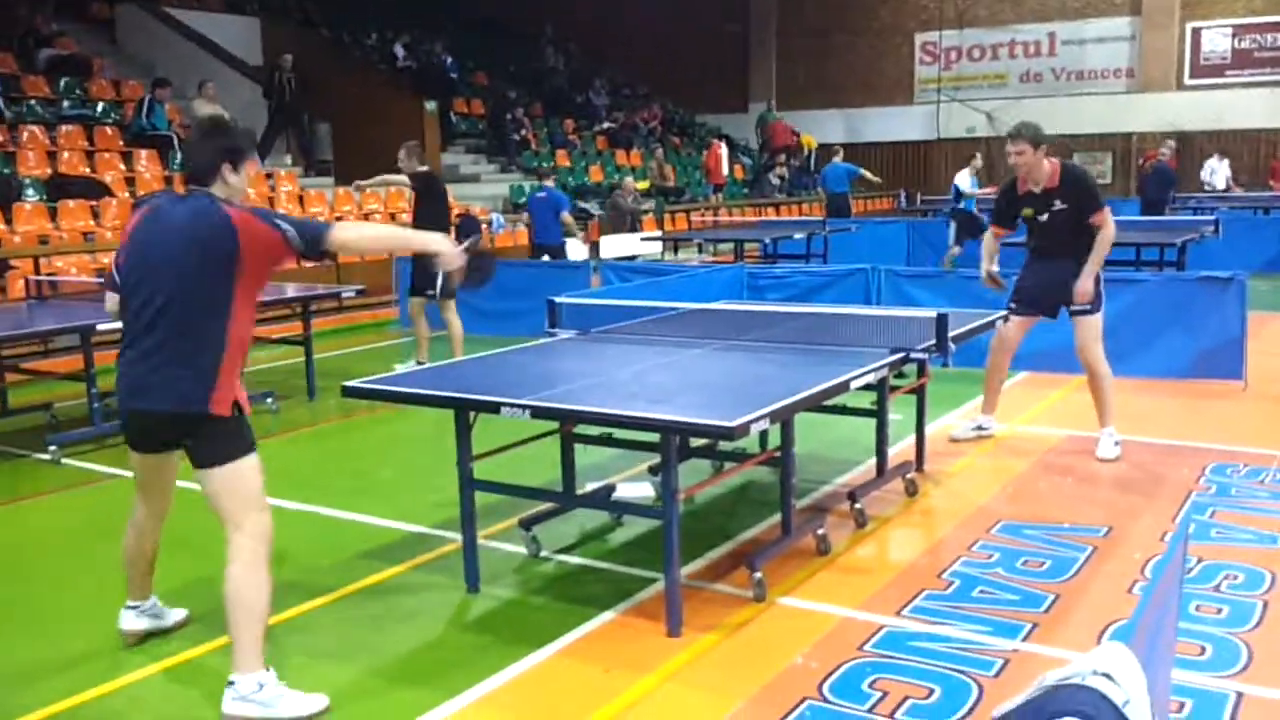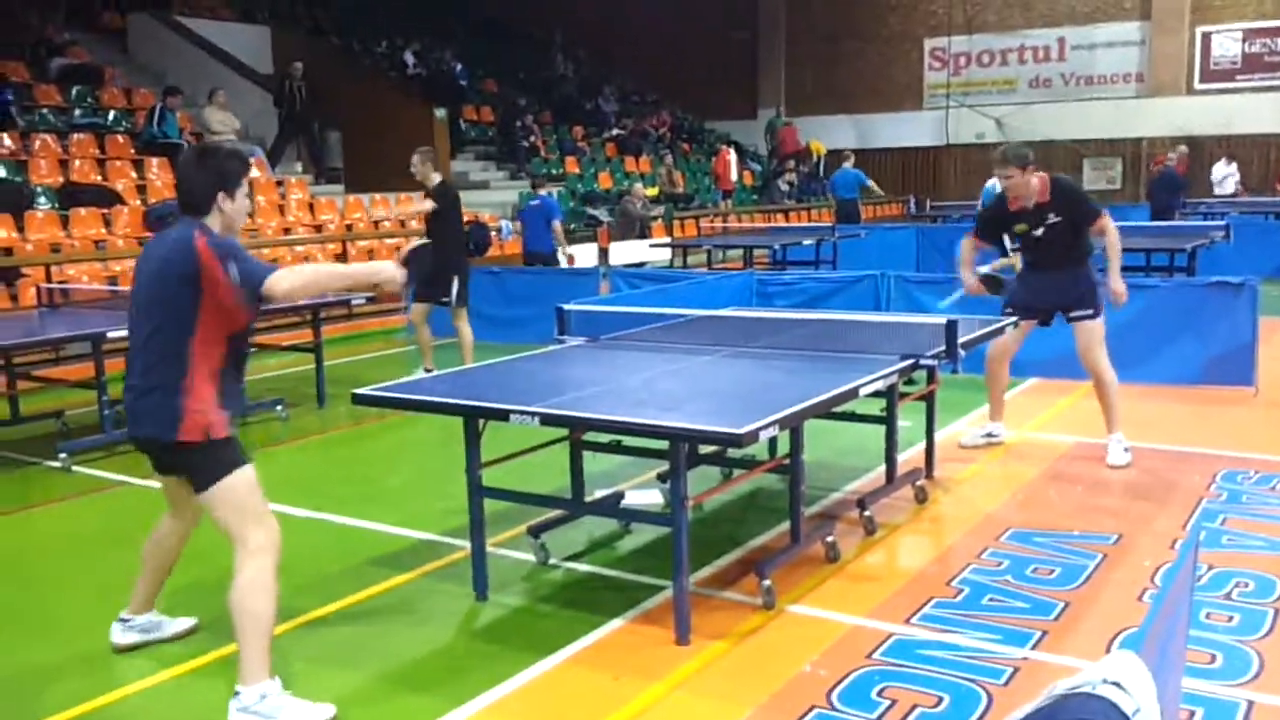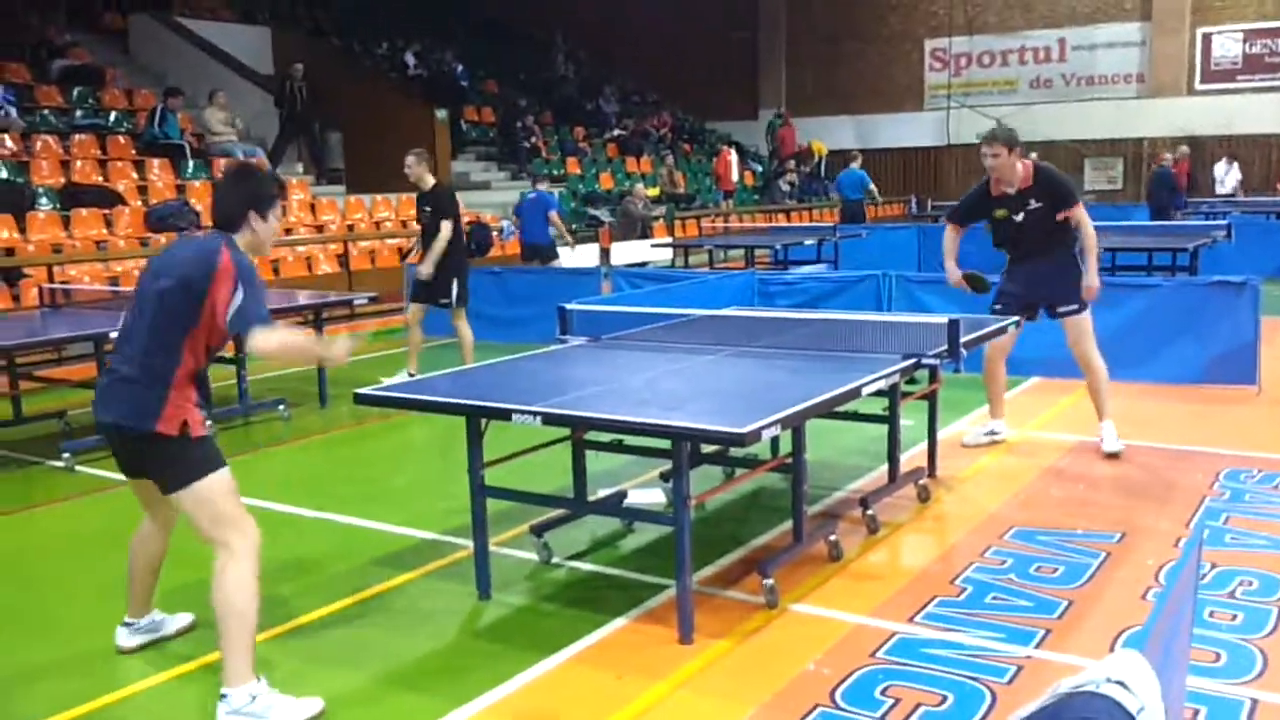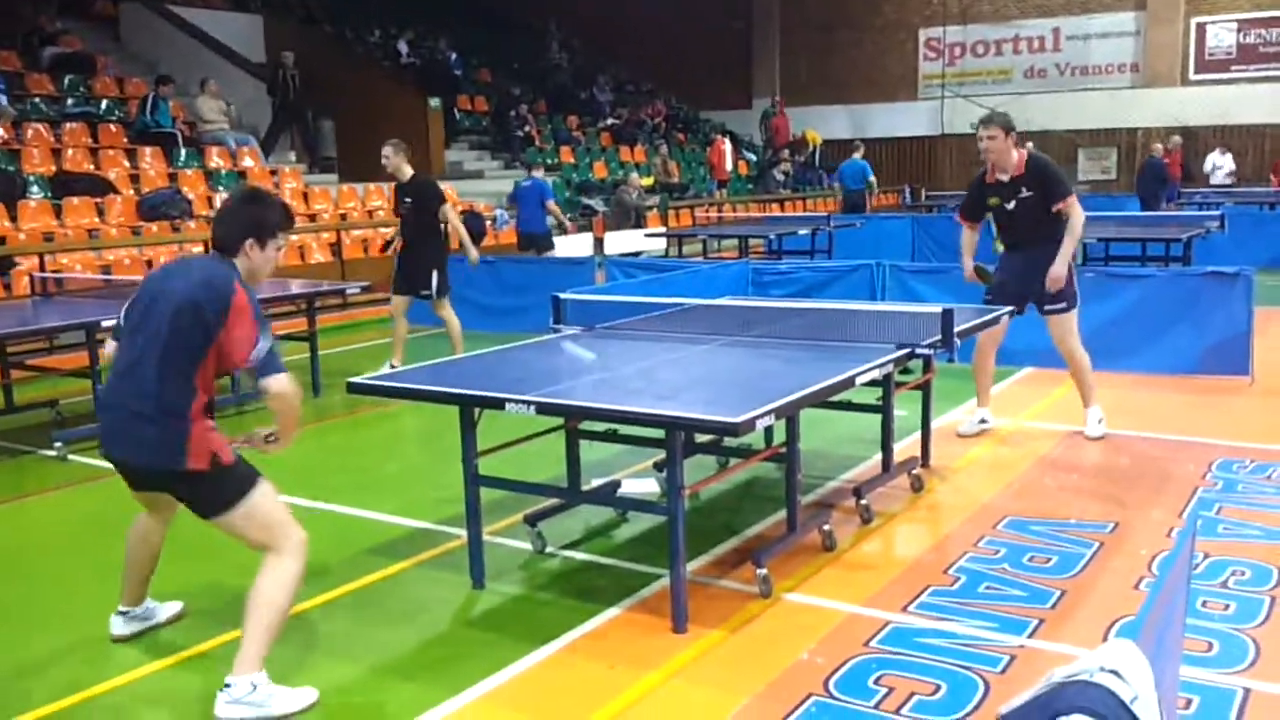
dt=0.2s
person 1, frame 1
left shoulder: (146, 215)
right shoulder: (235, 222)
left elbow: (113, 300)
right elbow: (336, 237)
right wrist: (427, 241)
left hip: (138, 390)
right hip: (204, 396)
left knee: (151, 502)
right knee: (250, 531)
left ankle: (139, 609)
person 1, frame 2
left shoulder: (165, 246)
right shoulder: (205, 247)
right elbow: (280, 284)
left wrist: (225, 312)
right wrist: (375, 272)
left hip: (149, 411)
right hip: (189, 418)
left knee: (182, 513)
right knee: (259, 540)
left ankle: (135, 619)
person 1, frame 3
left shoulder: (182, 251)
right shoulder: (228, 261)
left elbow: (148, 330)
right elbow: (265, 341)
right wrist: (324, 349)
left hip: (120, 405)
right hip: (161, 415)
left knee: (160, 512)
right knee: (239, 541)
left ankle: (138, 621)
person 1, frame 4
left shoulder: (167, 273)
right shoulder: (232, 292)
left elbow: (115, 351)
right elbow: (279, 387)
right wrist: (285, 431)
left hip: (119, 428)
right hip: (179, 444)
left knee: (158, 508)
right knee: (288, 543)
left ankle: (130, 611)
person 2, frame 1
left shoulder: (1075, 178)
right shoulder: (1011, 192)
left elbow: (1107, 228)
right elbow: (995, 233)
left wrist: (1087, 276)
right wrist: (987, 265)
left hip: (1078, 271)
right hip: (1037, 269)
left knee: (1089, 351)
right knee: (1001, 344)
left ankle: (1108, 432)
right ankle: (985, 419)
person 2, frame 2
left shoulder: (1066, 191)
right shoulder: (999, 207)
left elbow: (1107, 230)
right elbow: (970, 242)
left wrist: (1115, 277)
right wrist: (967, 273)
left hip: (1075, 276)
right hip: (1033, 278)
left knee: (1093, 357)
right knee: (997, 353)
left ankle: (1116, 439)
right ankle: (995, 426)
person 2, frame 3
left shoulder: (1048, 178)
right shoulder: (983, 194)
left elbow: (1083, 222)
right elbow: (952, 227)
left wrist: (1091, 270)
right wrist: (952, 267)
left hip: (1061, 268)
right hip: (1019, 272)
left knee: (1084, 349)
right knee: (994, 351)
left ankle: (1107, 426)
right ankle: (996, 425)
person 2, frame 4
left shoulder: (1041, 168)
right shoulder: (982, 184)
left elbow: (1076, 215)
right elbow: (970, 226)
left wrist: (1061, 262)
right wrist: (967, 261)
left hip: (1050, 262)
right hip: (1012, 262)
left knee: (1067, 344)
right knee: (985, 338)
left ankle: (1092, 411)
right ankle: (983, 413)
person 3, frame 1
left shoulder: (429, 179)
right shoulder: (424, 182)
left elbow: (393, 179)
left wrist: (364, 184)
right hip: (424, 257)
left knee: (448, 310)
right knee: (415, 309)
right ankle: (421, 361)
person 3, frame 2
left shoulder: (446, 191)
right shoulder: (431, 192)
left elbow: (423, 207)
left wrist: (394, 213)
right wrist: (419, 242)
left hip: (452, 264)
right hip: (430, 264)
left knee: (459, 318)
right knee: (416, 317)
right ankle: (428, 369)
person 3, frame 3
left shoulder: (444, 194)
right shoulder: (421, 196)
left elbow: (446, 232)
left wrist: (429, 263)
right wrist: (418, 244)
left hip: (450, 266)
right hip: (427, 266)
left knee: (458, 319)
right knee: (412, 318)
right ankle: (410, 372)
person 3, frame 4
left shoulder: (425, 184)
right shoulder: (398, 188)
left elbow: (449, 215)
left wrist: (469, 247)
right wrist: (398, 237)
left hip: (431, 257)
right hip: (409, 257)
left knee: (442, 309)
right knee: (397, 310)
right ankle: (395, 364)
